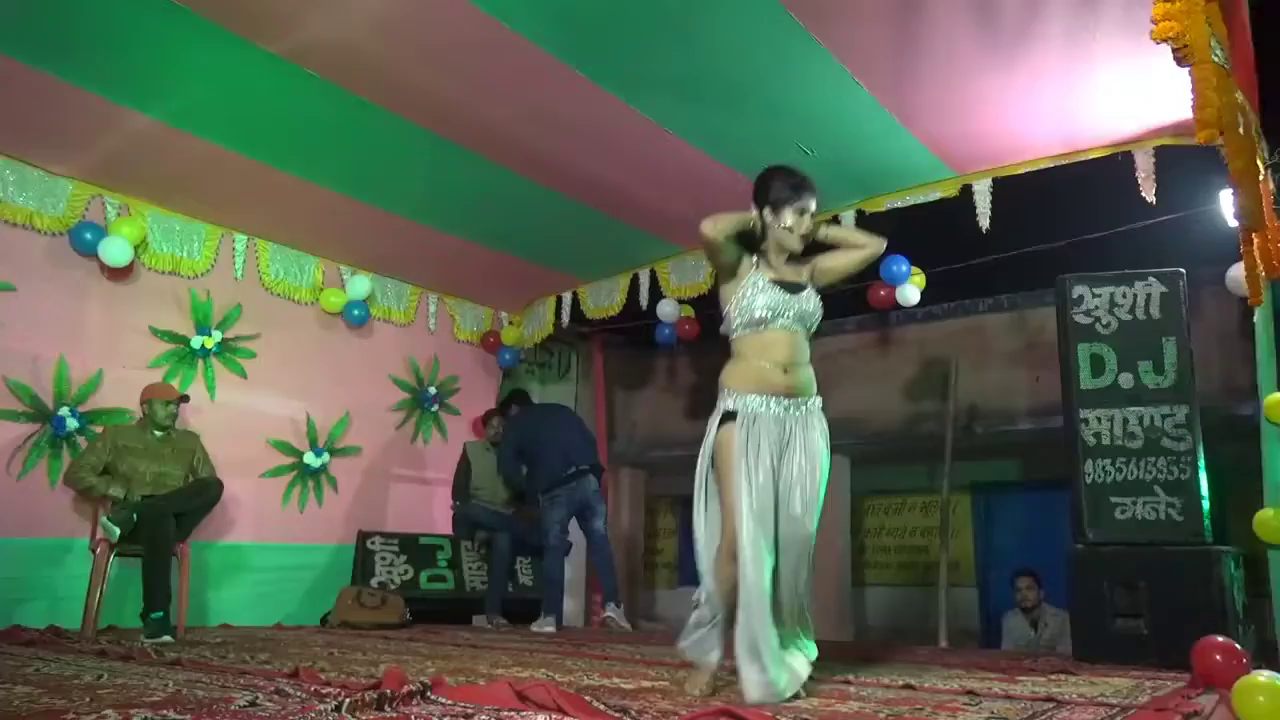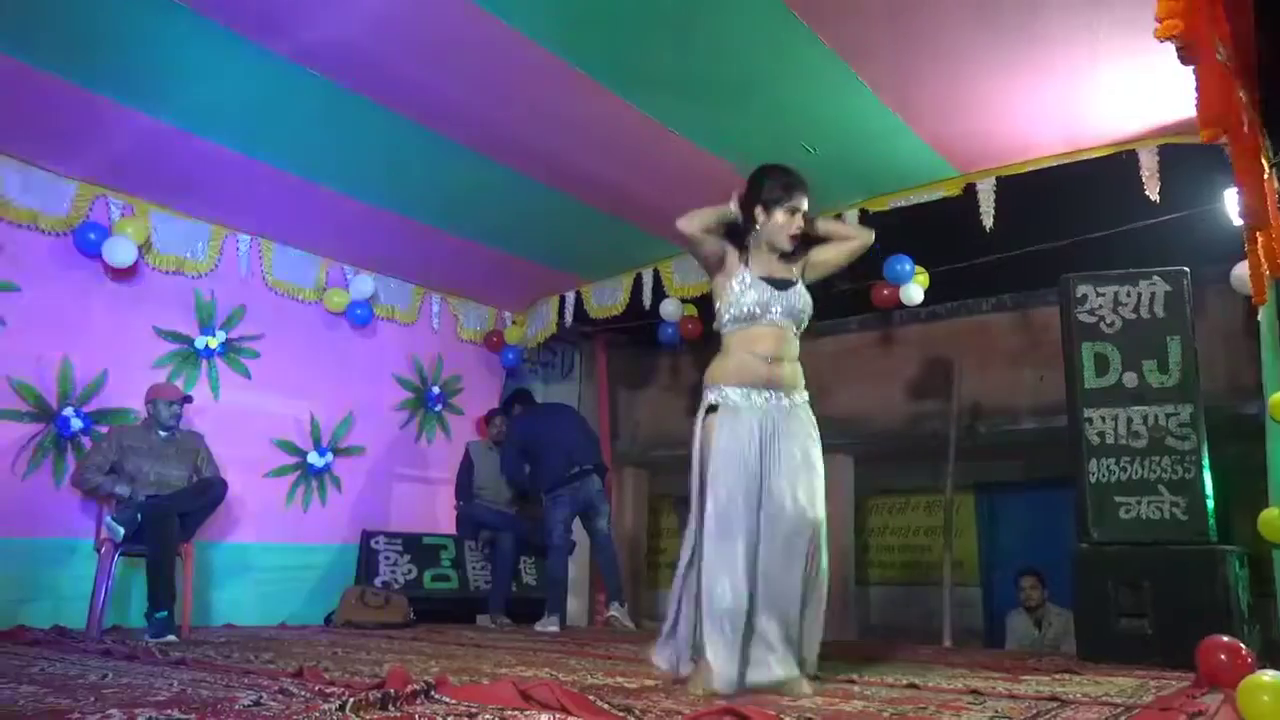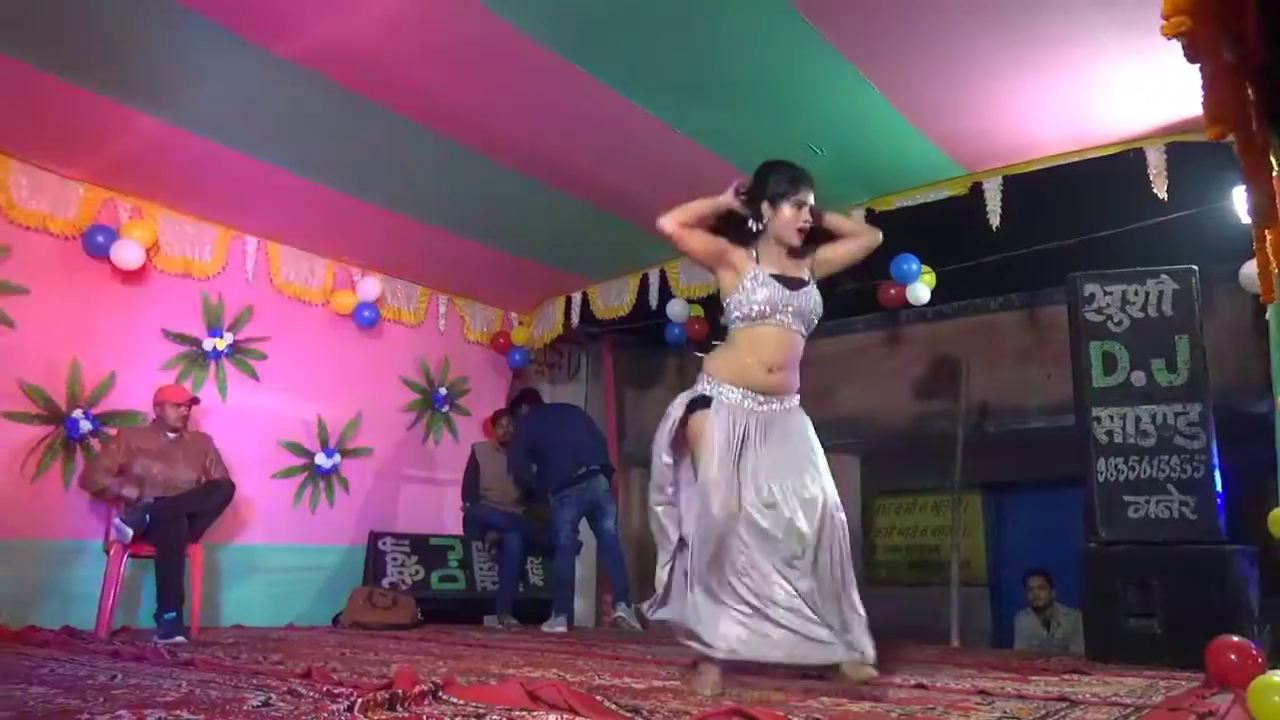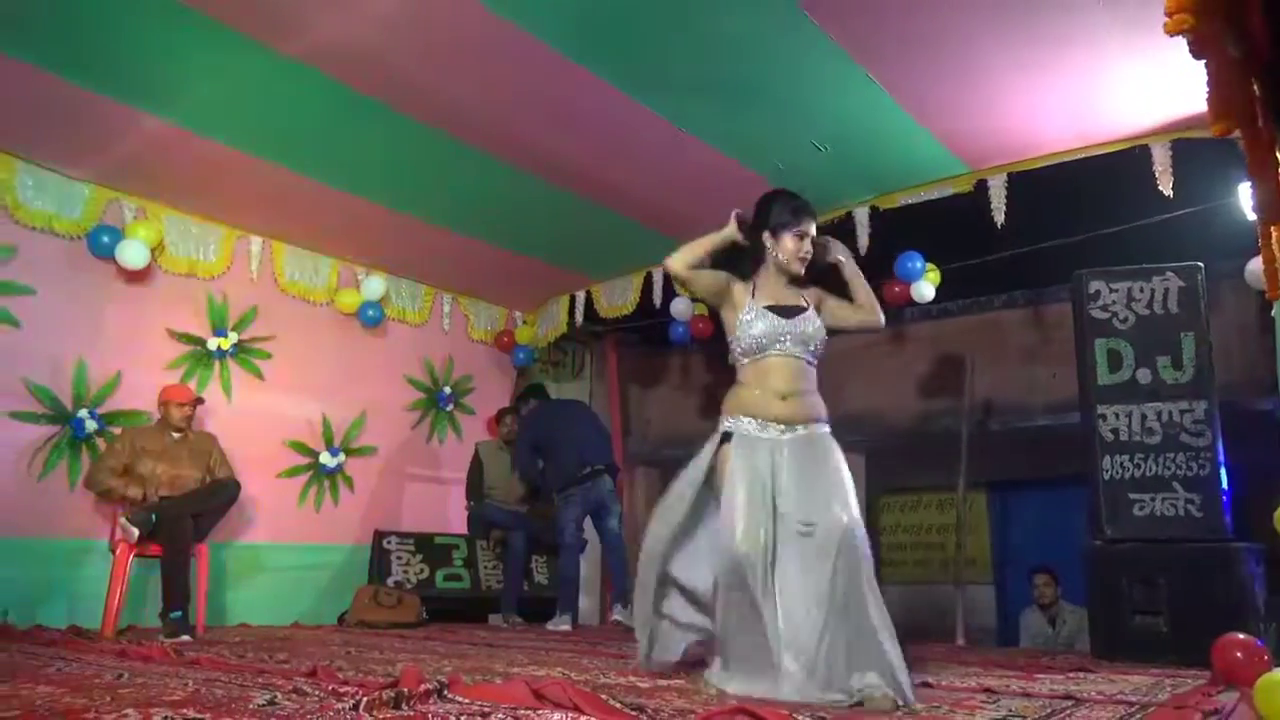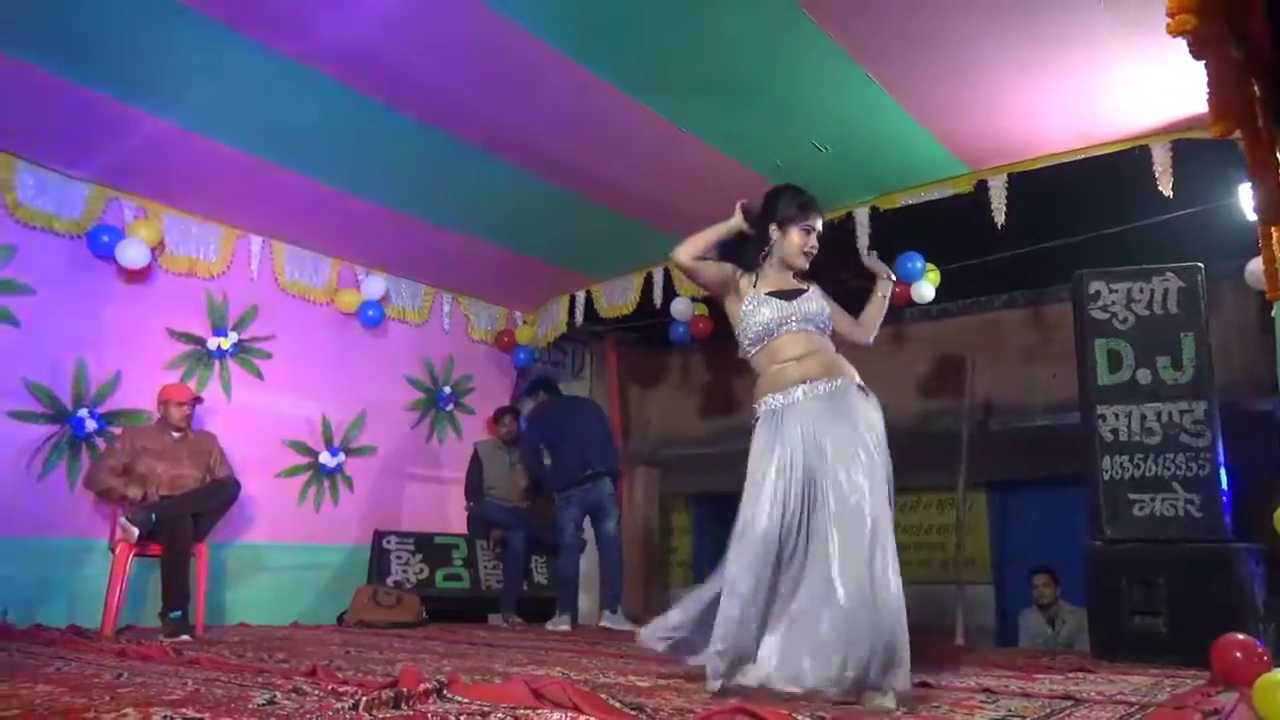
dt=0.2s
person 1, frame 1
left shoulder: (812, 272)
right shoulder: (737, 267)
left elbow: (876, 245)
right elbow: (709, 230)
left wrist: (818, 235)
right wrist: (749, 219)
left hip: (804, 417)
right hip: (745, 412)
left knee: (795, 536)
right knee: (744, 534)
left ankle: (780, 655)
right ankle: (715, 650)
person 1, frame 2
left shoulder: (801, 268)
right shoulder: (727, 262)
left elbow: (863, 237)
right elbow: (686, 227)
left wrist: (809, 228)
right wrist: (732, 214)
left hip: (790, 411)
right hip: (732, 407)
left knee: (799, 525)
right knee: (725, 528)
left ankle: (781, 655)
right ankle: (708, 655)
person 1, frame 3
left shoulder: (809, 264)
right shoulder: (733, 257)
left elbow: (870, 237)
right elbow: (668, 226)
left wrist: (820, 220)
right wrist: (726, 204)
left hip: (782, 414)
right hip: (723, 403)
left knee: (816, 514)
right knee: (718, 524)
left ankle: (839, 645)
right ankle: (712, 646)
person 1, frame 4
left shoulder: (812, 297)
right shoulder: (733, 291)
left elbow: (872, 318)
right elbow: (676, 266)
left wrist: (845, 263)
right wrist: (729, 234)
left hip: (810, 439)
right hip: (749, 437)
left knee: (839, 542)
right knee: (744, 551)
left ankle: (865, 674)
right ankle: (731, 661)
person 1, frame 5
left shoulder: (811, 291)
right shoulder: (736, 281)
left elbow: (862, 332)
right elbow: (682, 257)
left wrist: (882, 281)
right wrist: (735, 226)
left hip: (843, 405)
right hip: (781, 418)
left knee: (860, 530)
right knee: (764, 533)
left ankle: (867, 672)
right ankle: (731, 653)
person 2, frame 1
left shoulder: (190, 441)
right shoulder: (116, 436)
left elbow: (210, 487)
right elbow: (75, 475)
right wrist: (119, 492)
left hip: (173, 519)
right hip: (134, 523)
left knee: (214, 486)
right knee: (160, 522)
left ankle: (128, 517)
right ankle: (156, 620)
person 2, frame 2
left shoulder: (194, 442)
right shoulder: (121, 436)
left elbow: (214, 487)
right elbow: (83, 475)
right wrist: (126, 490)
left hip: (177, 519)
right hip: (137, 523)
left knee: (217, 486)
right knee: (164, 521)
left ankle: (132, 517)
right ankle: (160, 619)
person 2, frame 3
left shoulder: (202, 443)
right shoulder: (129, 438)
left elbow: (223, 487)
right elbow: (91, 477)
right wrist: (134, 492)
left hip: (185, 520)
right hip: (146, 523)
left knee: (225, 487)
right knee: (173, 525)
left ankle: (140, 519)
right ankle: (169, 620)
person 2, frame 4
left shoulder: (207, 442)
right shoulder: (134, 438)
left elbow: (227, 487)
right elbow: (96, 478)
right wrist: (138, 493)
left hip: (190, 519)
right hip: (153, 523)
left knee: (231, 487)
right knee: (178, 523)
left ankle: (145, 518)
right ankle: (175, 619)
person 2, frame 5
left shoulder: (206, 441)
right shoulder: (134, 437)
left elbow: (227, 486)
right elbow: (96, 477)
right wrist: (139, 493)
left hip: (190, 519)
right hip: (150, 520)
left knee: (231, 486)
right knee: (178, 523)
left ankle: (146, 518)
right ankle: (175, 619)
person 3, frame 1
left shoulder: (515, 423)
right shoulder: (562, 410)
left elbow: (507, 468)
right elbow: (591, 440)
left wrist: (531, 488)
left hip: (554, 489)
right hip: (586, 479)
left knee: (554, 550)
right knee: (599, 542)
left ankle: (550, 616)
right ankle: (612, 605)
person 3, frame 2
left shoulder: (518, 423)
right shoulder: (565, 410)
left elbow: (510, 468)
right elbow: (594, 439)
left wrist: (534, 486)
left hip: (557, 488)
right hip: (589, 478)
left knee: (558, 549)
right knee: (603, 541)
left ankle: (554, 616)
right ankle: (616, 604)
person 3, frame 3
left shoulder: (525, 423)
right shoulder: (571, 410)
left elbow: (518, 468)
right elbow: (601, 439)
left wrist: (542, 487)
left hip: (565, 489)
right hip: (596, 479)
left knee: (564, 550)
right knee: (610, 542)
left ankle: (560, 616)
right ankle: (623, 605)
person 3, frame 4
left shoulder: (531, 420)
right shoulder: (579, 407)
left elbow: (524, 463)
right elbow: (606, 438)
left wrist: (547, 485)
left hip: (569, 487)
right hip: (601, 478)
left knee: (569, 549)
right knee: (614, 541)
left ankle: (565, 614)
right ankle: (621, 607)
person 3, frame 5
left shoulder: (539, 414)
right shoulder: (588, 405)
left elbow: (529, 455)
right elbow: (610, 441)
left wrist: (547, 483)
left hip: (569, 487)
right hip: (602, 481)
left knee: (568, 549)
right knee: (610, 545)
left ankle: (564, 615)
right ankle: (611, 612)
person 4, frame 1
right shoulder: (471, 450)
right elbow: (459, 492)
left wrist: (490, 528)
left hip: (503, 521)
right hip: (472, 521)
left knee: (504, 539)
left ankle: (493, 611)
right ankle: (533, 534)
person 4, frame 2
right shoulder: (474, 450)
right elbow: (462, 491)
left wrist: (495, 528)
left hip: (506, 521)
right hip: (477, 521)
left knee: (508, 539)
right knee: (470, 513)
left ankle: (497, 611)
right ankle: (535, 534)
person 4, frame 3
right shoulder: (480, 451)
right elbow: (468, 493)
left wrist: (499, 530)
left hip: (512, 523)
right hip: (482, 522)
left knee: (514, 539)
right knee: (474, 514)
left ankle: (504, 611)
person 4, frame 4
right shoulder: (483, 450)
right elbow: (473, 493)
left wrist: (503, 527)
left hip: (516, 521)
right hip: (485, 519)
left knee: (519, 538)
right knee: (481, 512)
left ankle: (509, 610)
person 4, frame 5
right shoulder: (482, 450)
right elbow: (472, 494)
left hip: (517, 520)
right hip: (487, 520)
left knee: (519, 538)
right knee: (481, 511)
left ankle: (509, 610)
right ankle: (548, 532)
